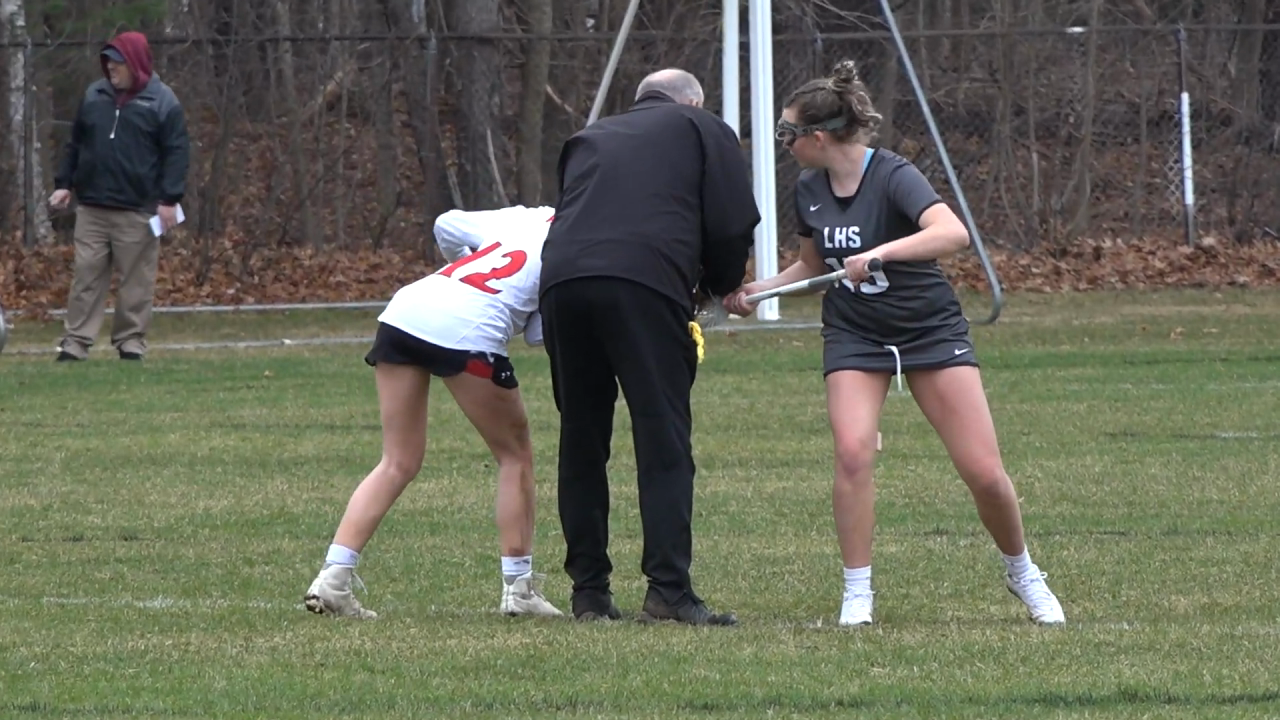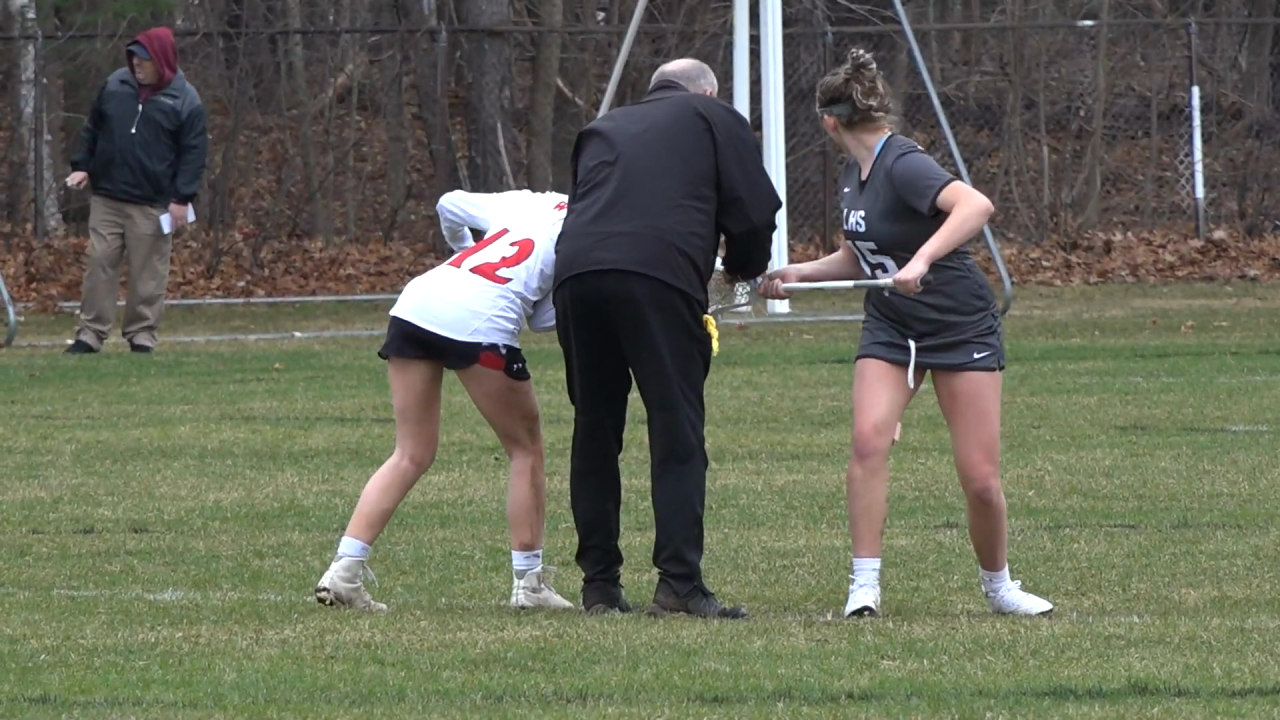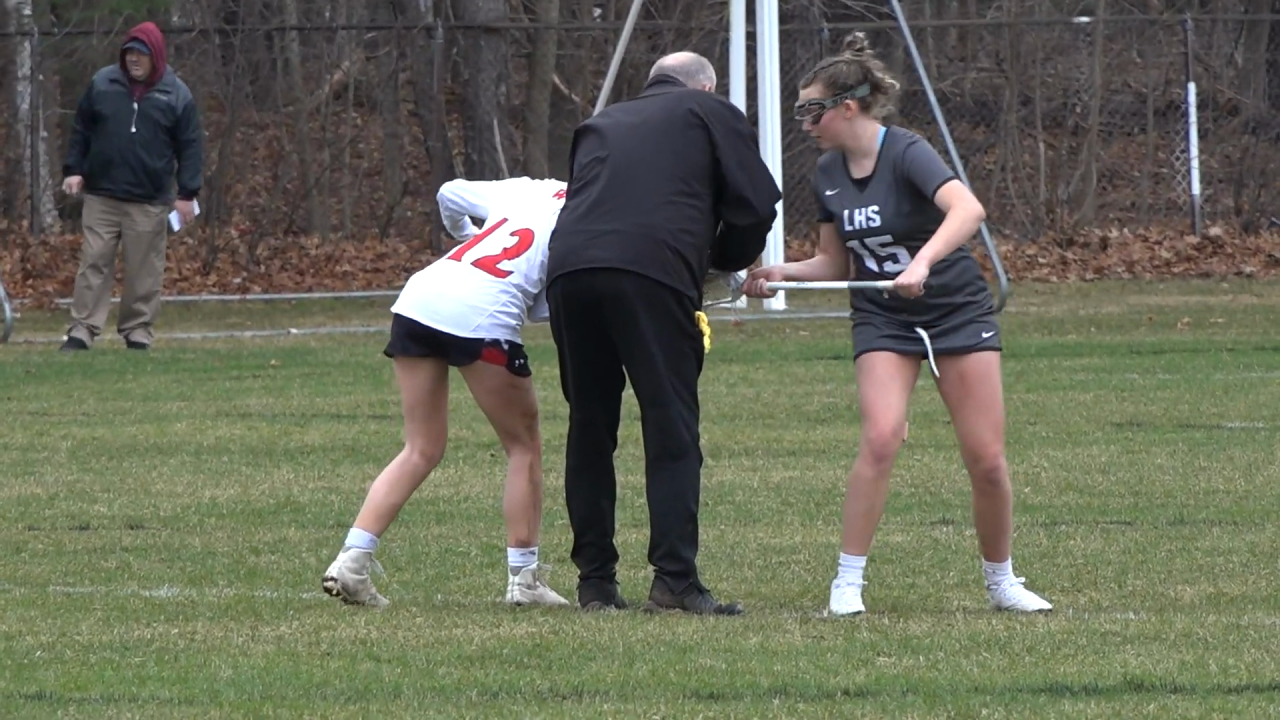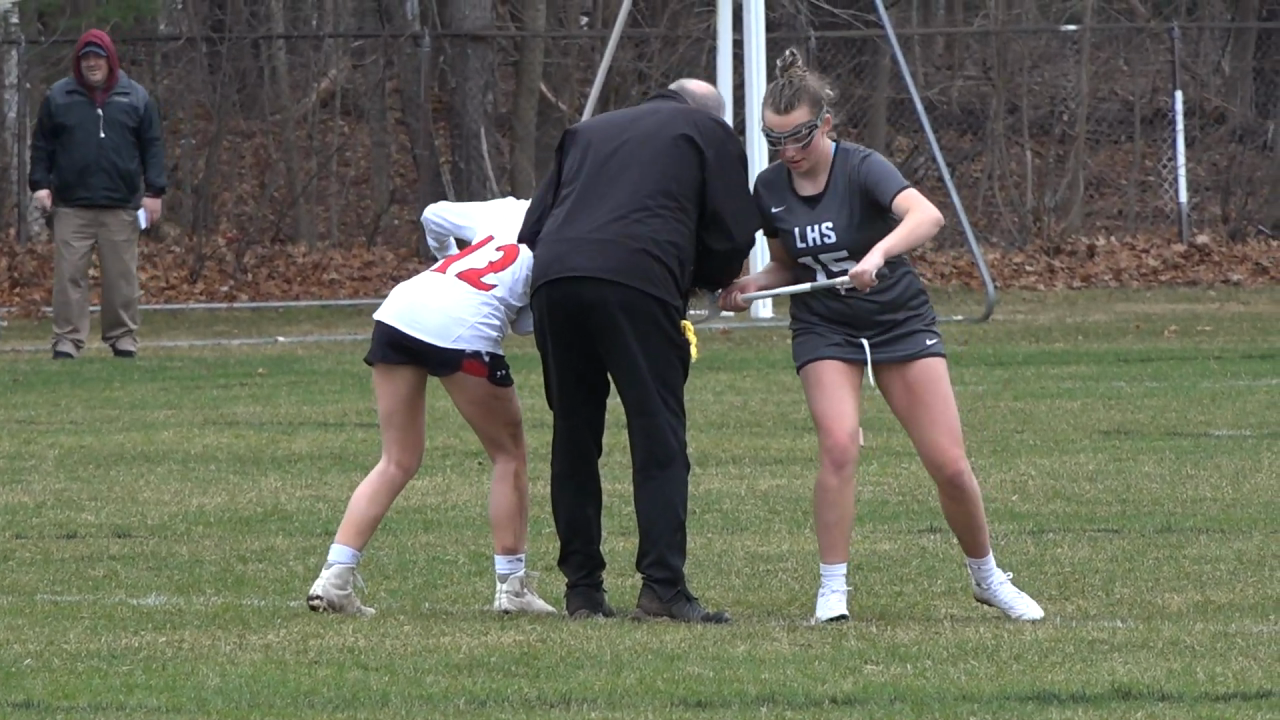
dt=0.5s
person 1, frame 1
left shoulder: (894, 176)
right shoulder: (808, 189)
left elbow: (954, 233)
left wrist: (878, 252)
right wrist: (761, 288)
left hip: (931, 329)
right hip: (854, 335)
left knee: (985, 472)
right knee: (852, 454)
left ankle: (1024, 573)
right ankle: (856, 591)
person 1, frame 2
left shoulder: (904, 164)
right shoulder: (855, 173)
left elbow: (978, 206)
right elbow: (856, 259)
left wrist: (921, 260)
right wrist: (795, 272)
left hip: (960, 326)
right hip: (890, 326)
left knee: (980, 477)
right knee: (867, 440)
left ankle: (998, 586)
right ankle: (865, 583)
person 1, frame 3
left shoulder: (906, 152)
right shoulder: (826, 174)
left elbow: (969, 209)
right elbow: (835, 263)
left wrist: (922, 263)
right wrist: (783, 272)
left hip: (959, 311)
right hip: (883, 318)
left knee: (987, 458)
right knee: (880, 440)
left ankle: (1001, 582)
right ankle: (848, 580)
person 1, frame 4
left shoulder: (862, 167)
right shoulder: (768, 188)
left elbow: (928, 216)
left wrist: (877, 253)
right wrist: (750, 283)
left hip: (901, 321)
right hip: (824, 329)
left knee: (950, 465)
right knee: (838, 446)
left ankle: (987, 578)
right ankle: (832, 589)
person 2, frame 1
left shoulder: (590, 137)
right shoulder: (704, 129)
right elbow: (732, 226)
right wrist: (718, 288)
left hip: (562, 281)
right hip: (645, 283)
left knee: (581, 441)
right knee: (663, 442)
left ankle: (589, 591)
right ankle: (668, 591)
person 2, frame 2
left shoulder: (602, 128)
right shoulder: (716, 118)
right elbow: (754, 215)
right wrist: (745, 270)
left hip: (576, 273)
right hip: (658, 278)
left knee: (595, 432)
right knee: (677, 434)
left ankle: (599, 584)
right ankle: (679, 584)
person 2, frame 3
left shoulder: (601, 123)
right shoulder: (712, 113)
right elbow: (755, 208)
right wrist: (719, 262)
left hip: (569, 270)
right hip: (651, 274)
left knee: (589, 429)
right knee: (671, 431)
left ankle: (595, 581)
right ankle: (675, 580)
person 2, frame 4
left shoulder: (589, 130)
right shoulder: (710, 132)
left elbow: (533, 225)
right elbow: (731, 238)
right wrist: (697, 282)
left hip: (555, 278)
right hip: (636, 283)
left knee: (574, 436)
right knee: (658, 440)
left ankle: (583, 588)
right ankle: (662, 588)
person 3, frame 1
left shoulder: (523, 216)
left elbow: (447, 225)
right elbow: (539, 334)
left hip: (405, 311)
right hip: (467, 330)
left knee: (398, 463)
right knee: (515, 455)
left ankle: (333, 578)
right ankle: (518, 587)
person 3, frame 2
left shoulder: (527, 200)
left elbow: (449, 204)
right elbow: (544, 320)
left hip: (417, 301)
right hip: (479, 321)
left knee: (411, 455)
right knee: (526, 450)
left ankle: (344, 570)
right ankle: (528, 582)
person 3, frame 3
left shoulder: (527, 188)
left elbow: (449, 194)
right elbow: (543, 310)
left hip: (419, 298)
right hip: (481, 316)
left knee: (421, 451)
right knee: (523, 447)
left ankle: (352, 561)
right ankle: (524, 579)
person 3, frame 4
left shoulder: (512, 208)
left elbow: (434, 215)
right elbow: (526, 324)
left hip: (401, 307)
right hip: (463, 327)
left knee: (397, 462)
right knee: (509, 454)
left ankle: (334, 577)
right ankle: (511, 586)
person 4, frame 1
left shoulder: (162, 100)
right shoulder: (94, 95)
left elbow: (176, 153)
right elbow: (75, 144)
left wrist: (169, 198)
right wrist: (64, 183)
left hip: (138, 210)
right hip: (92, 207)
left knee: (135, 282)
right knee: (86, 276)
left ankle: (131, 344)
right ankle: (74, 345)
person 4, frame 2
left shoulder: (185, 99)
right shoulder: (115, 84)
left elbow: (194, 152)
right elbow: (92, 129)
left wrist: (182, 197)
right wrist: (81, 165)
left hip: (153, 204)
right hip: (106, 198)
left knee: (148, 274)
right knee: (99, 265)
left ankle: (141, 337)
right ankle: (90, 335)
person 4, frame 3
left shoulder: (176, 94)
right shoulder: (102, 83)
left elbow: (190, 146)
right elbow: (81, 130)
left wrist: (187, 193)
right wrist: (74, 169)
left hip: (149, 202)
right hip: (100, 195)
left knee: (144, 271)
right knee: (93, 263)
left ankle: (138, 334)
right ankle: (80, 333)
person 4, frame 4
left shoulder: (135, 96)
right shoulder: (58, 96)
left elbow: (152, 146)
right elbow: (42, 145)
left wrist: (154, 190)
right wrist: (40, 183)
left hip: (121, 206)
right hip: (71, 206)
left knee: (121, 279)
right knee: (69, 276)
left ankle: (123, 342)
right ankle: (66, 344)
